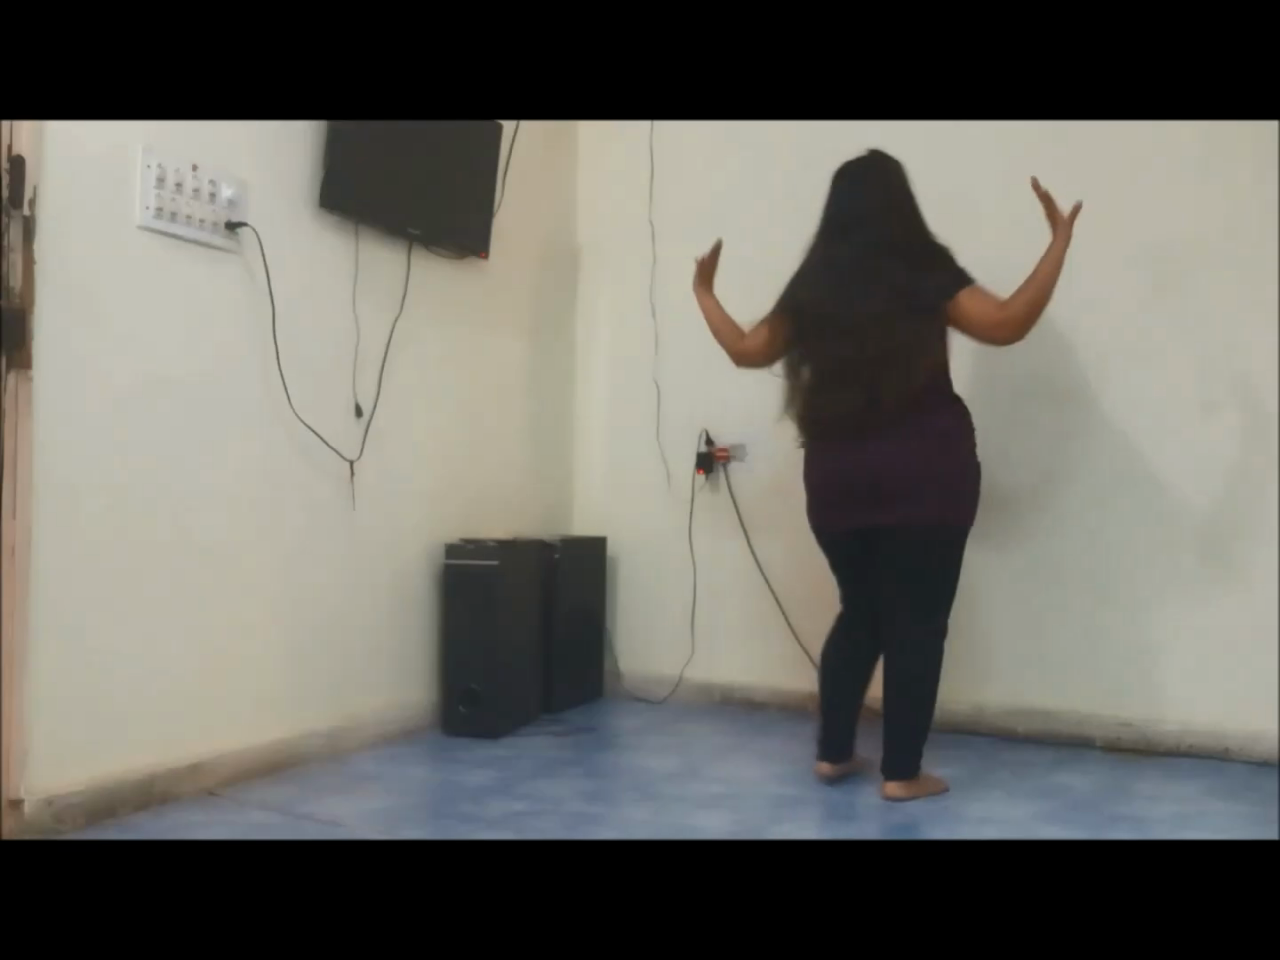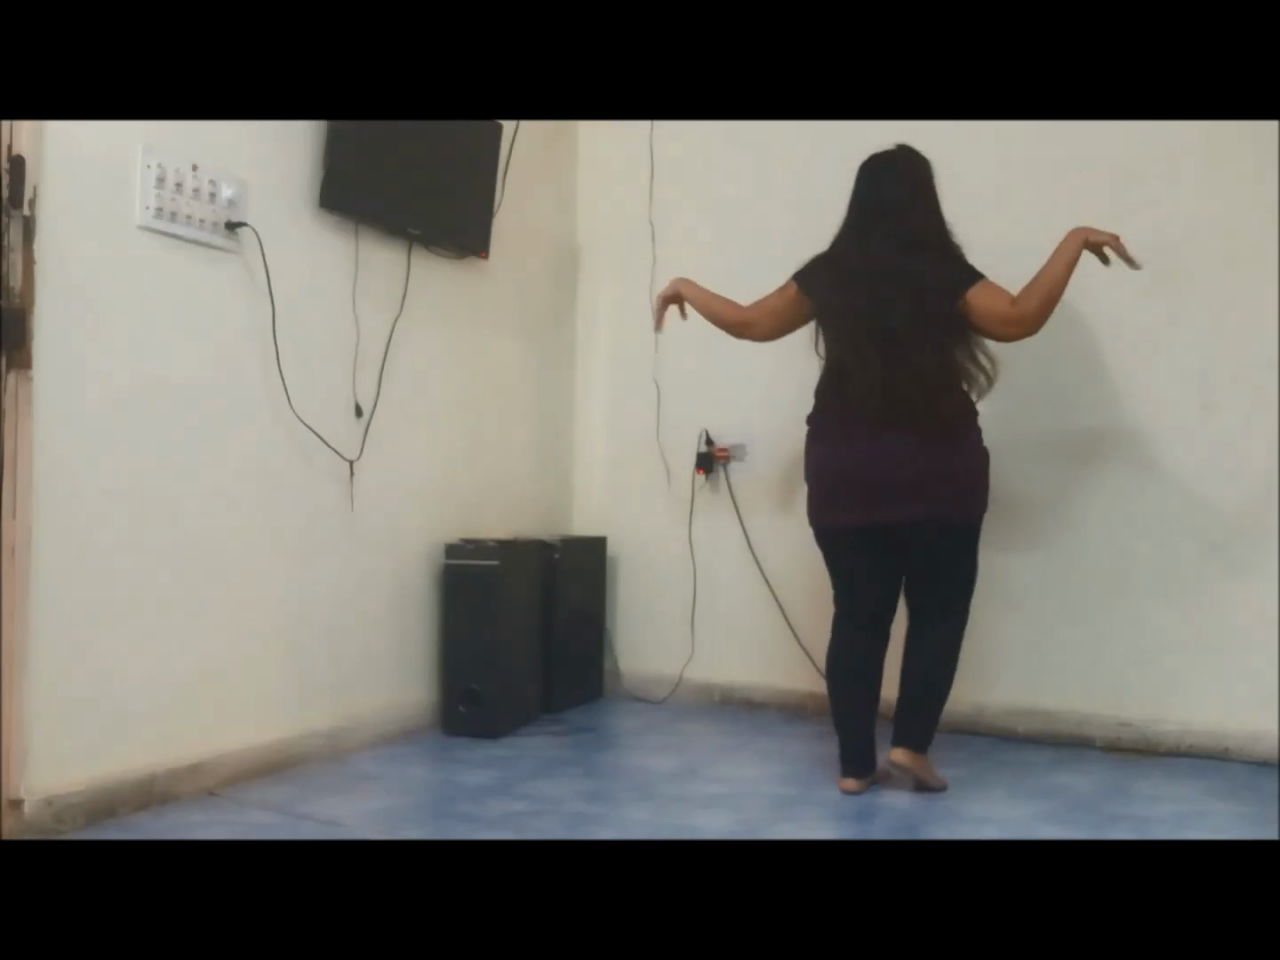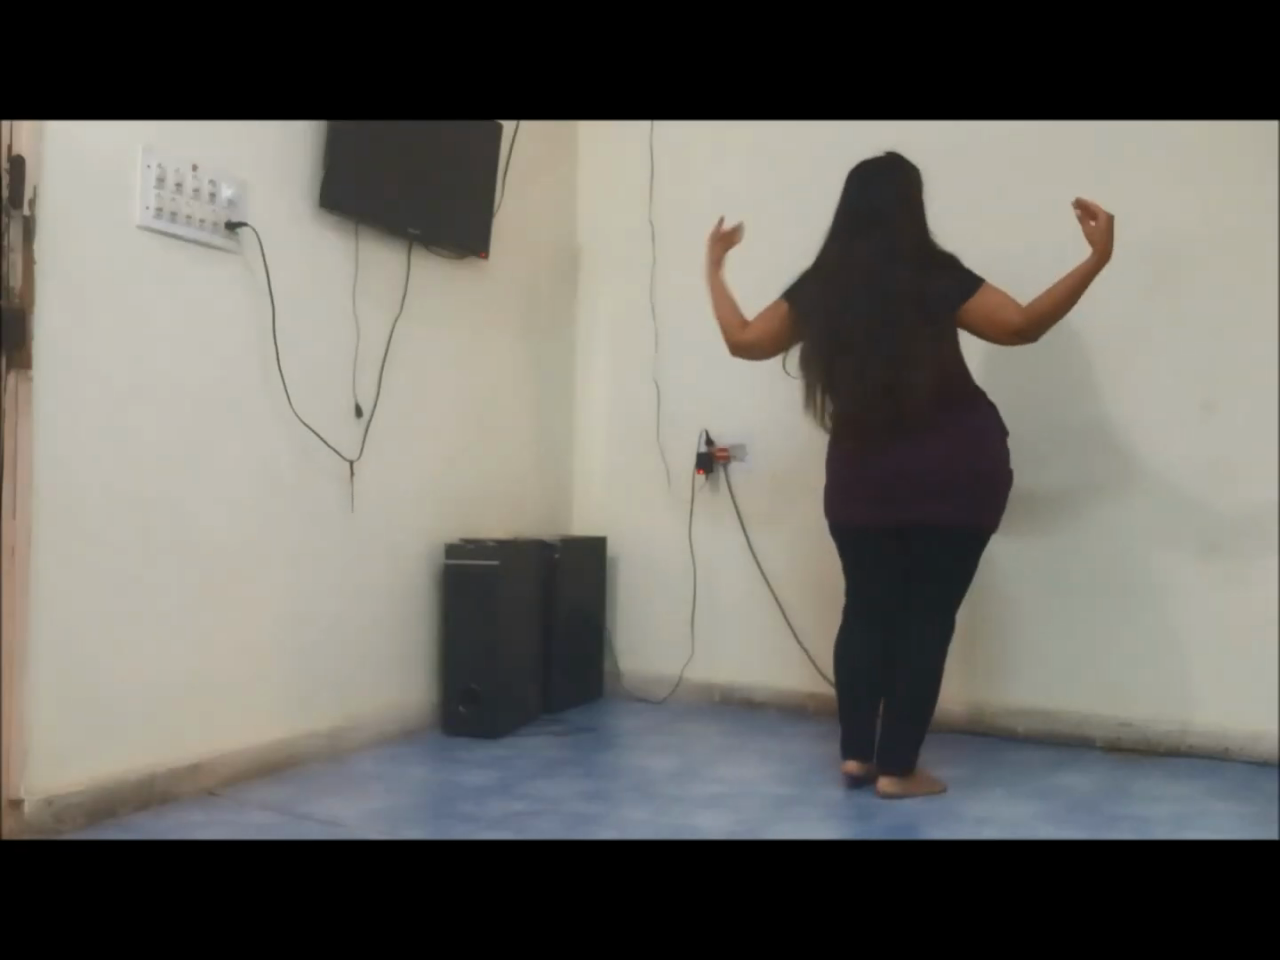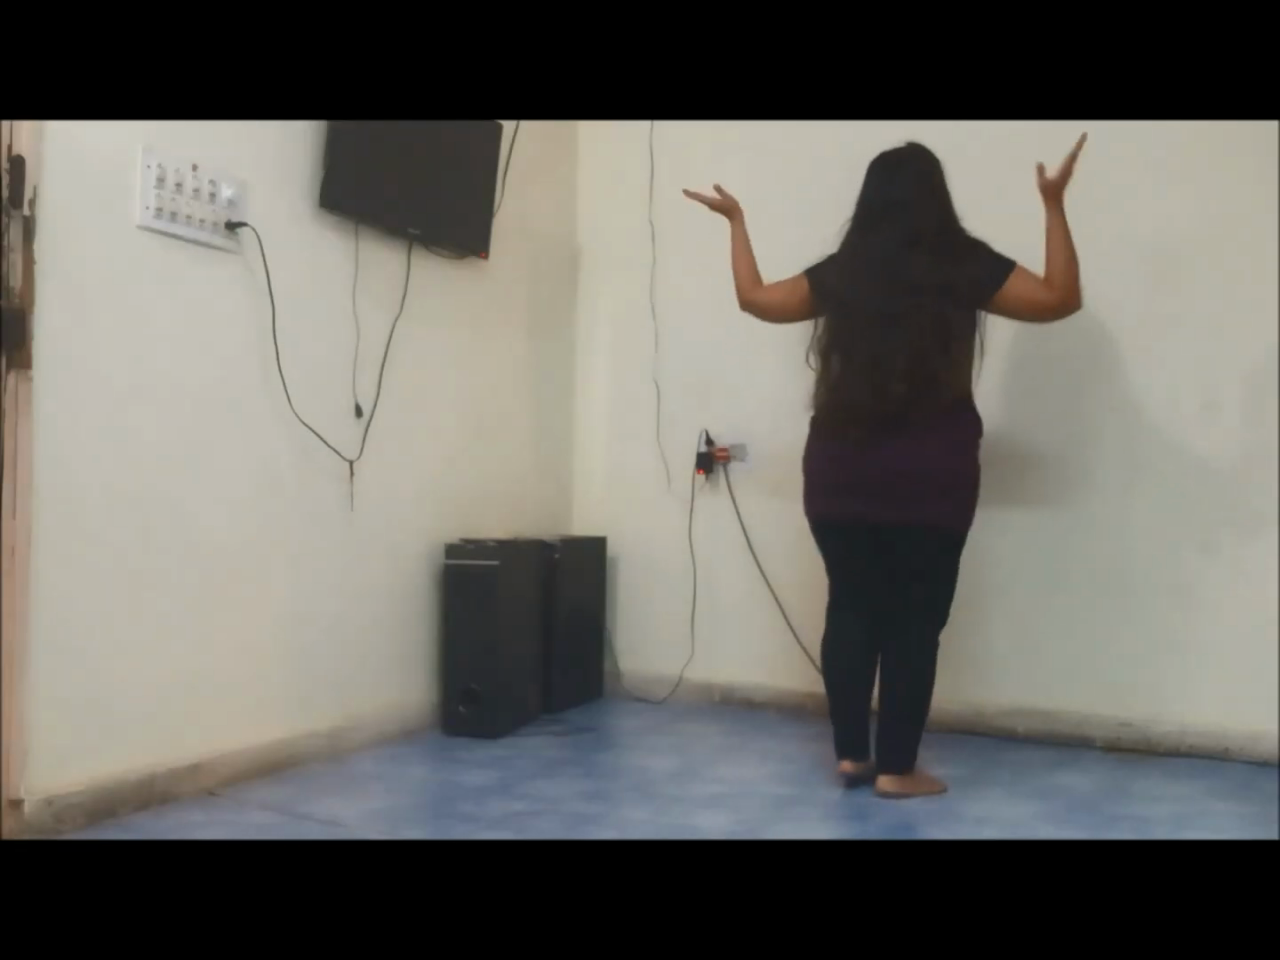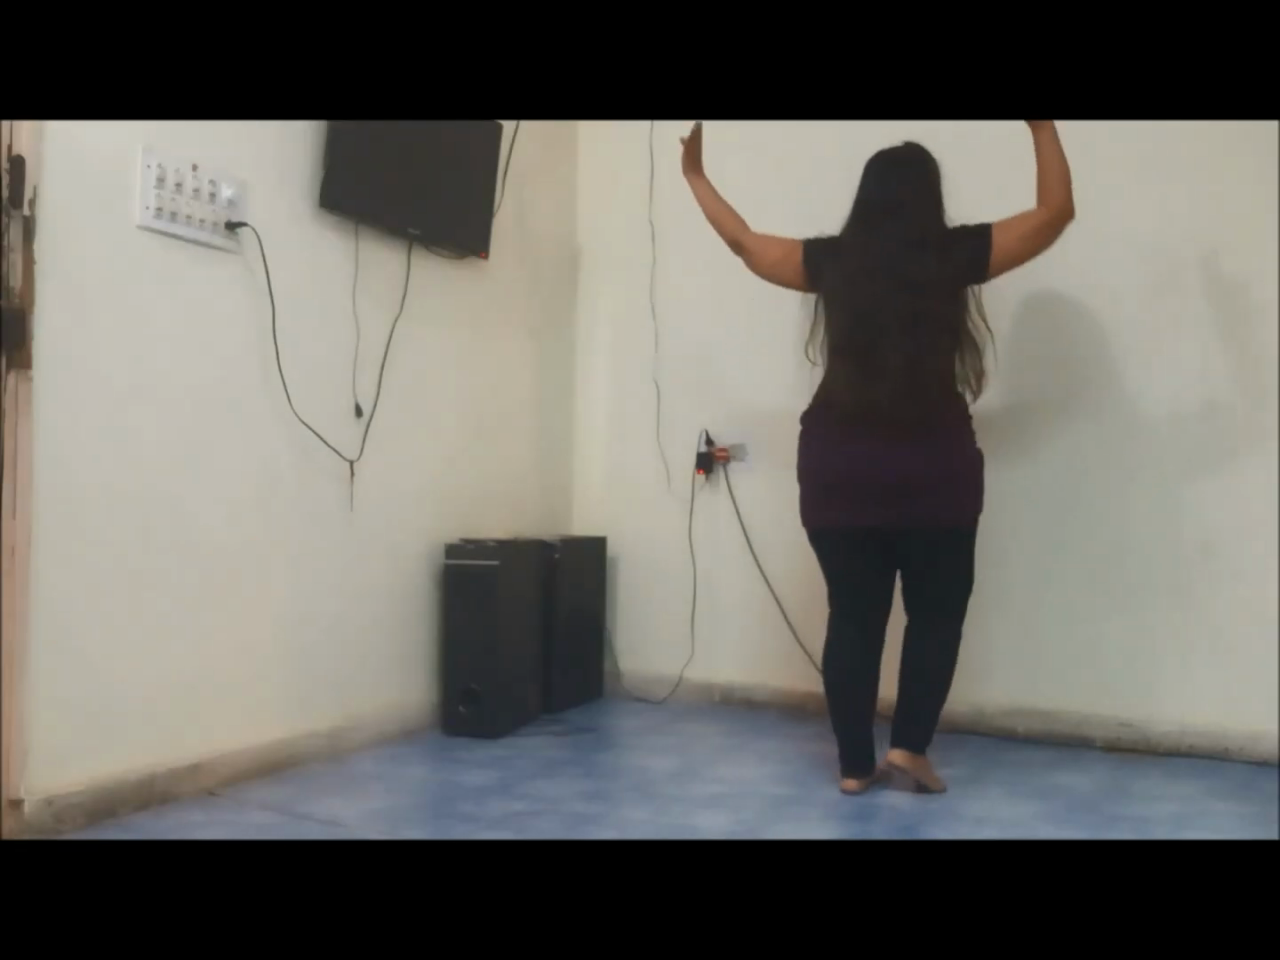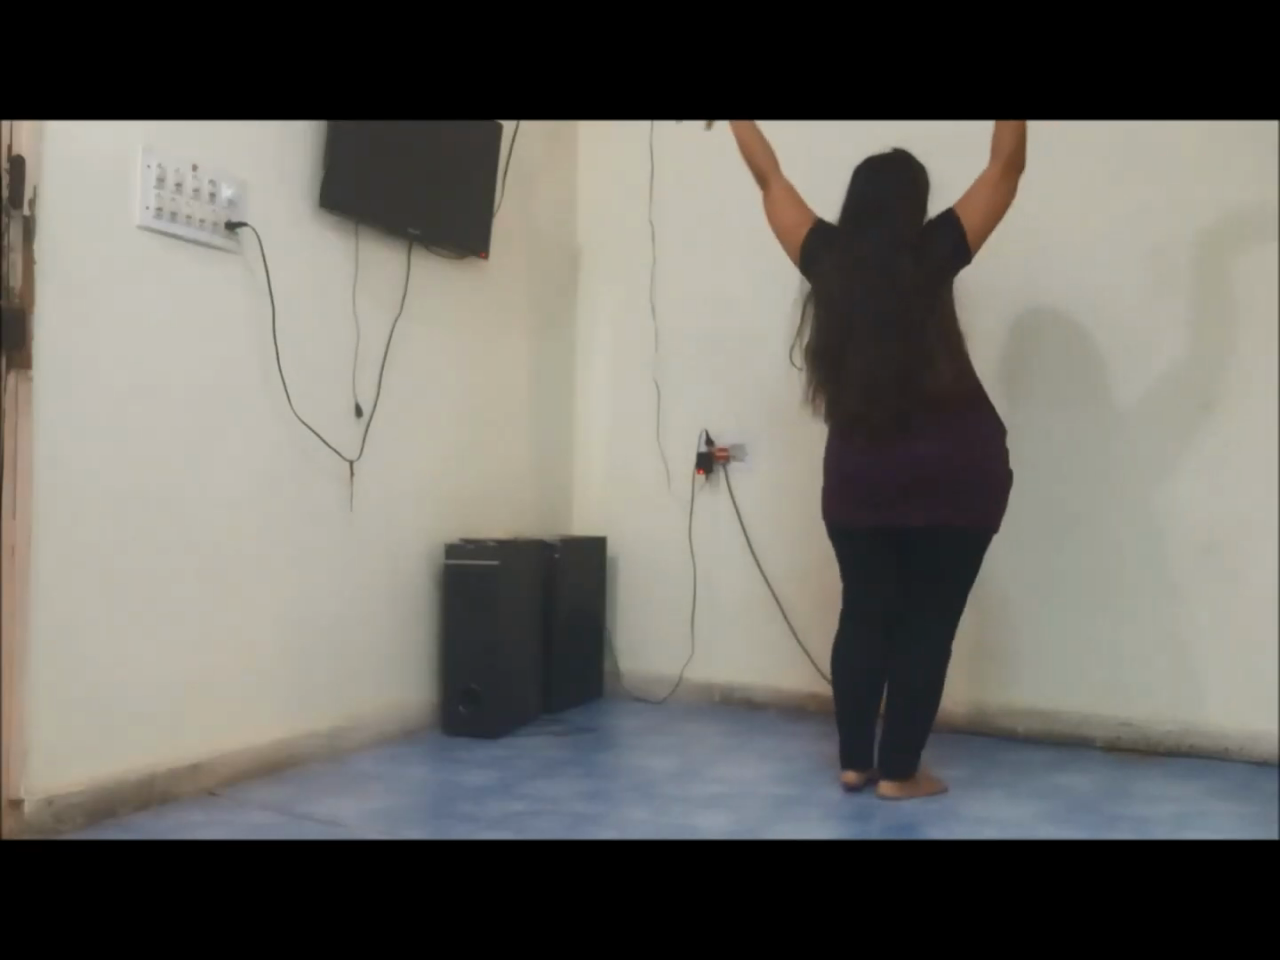
dt=0.4s
person 1, frame 1
left shoulder: (815, 284)
right shoulder: (922, 270)
left elbow: (748, 351)
right elbow: (1006, 325)
left wrist: (704, 293)
right wrist: (1059, 243)
left hip: (837, 473)
right hip: (923, 472)
left knee: (861, 611)
right knee: (916, 620)
left ankle: (834, 751)
right ankle: (902, 771)
person 1, frame 2
left shoulder: (830, 274)
right shoulder: (942, 273)
left elbow: (749, 323)
right elbow: (1017, 319)
left wrist: (683, 288)
right wrist: (1072, 244)
left hip: (845, 471)
right hip: (936, 469)
left knee: (857, 616)
right knee: (938, 611)
left ankle: (855, 764)
right ankle: (911, 744)
person 1, frame 3
left shoulder: (821, 287)
right shoulder: (934, 277)
left elbow: (746, 341)
right elbow: (1023, 325)
left wrist: (714, 270)
right wrist: (1099, 255)
left hip: (862, 475)
right hip: (954, 472)
left knee: (867, 611)
right knee: (927, 618)
left ankle: (856, 752)
right ankle: (898, 767)
person 1, frame 4
left shoulder: (843, 273)
right shoulder: (963, 266)
left elbow: (755, 298)
right elbow: (1060, 299)
left wrist: (735, 222)
right wrist: (1054, 206)
left hip: (841, 466)
right hip: (930, 472)
left knee: (851, 606)
right knee: (916, 617)
left ankle: (851, 750)
right ankle: (896, 766)
person 1, frame 5
left shoulder: (834, 262)
right shoulder: (953, 258)
left elbow: (744, 242)
right elbow: (1054, 213)
left wrist: (696, 177)
right wrist: (1041, 130)
left hip: (838, 468)
right hip: (933, 468)
left knee: (852, 617)
right knee: (936, 612)
left ankle: (854, 764)
right ankle: (908, 745)
person 1, frame 6
left shoulder: (826, 259)
right shoulder: (933, 253)
left elbow: (768, 176)
right elbow: (1006, 165)
left wrist: (740, 130)
left hip: (858, 469)
right hip: (953, 471)
left knee: (864, 616)
right knee: (928, 624)
left ankle: (854, 760)
right ankle: (899, 771)
